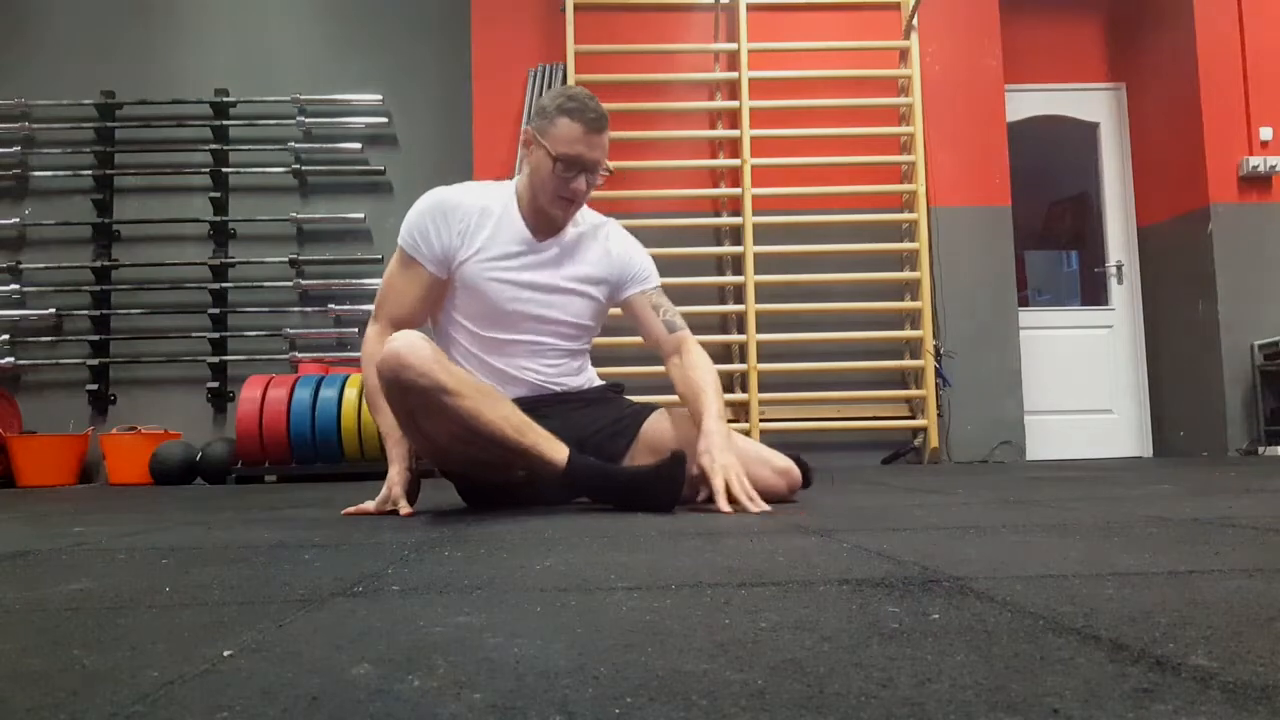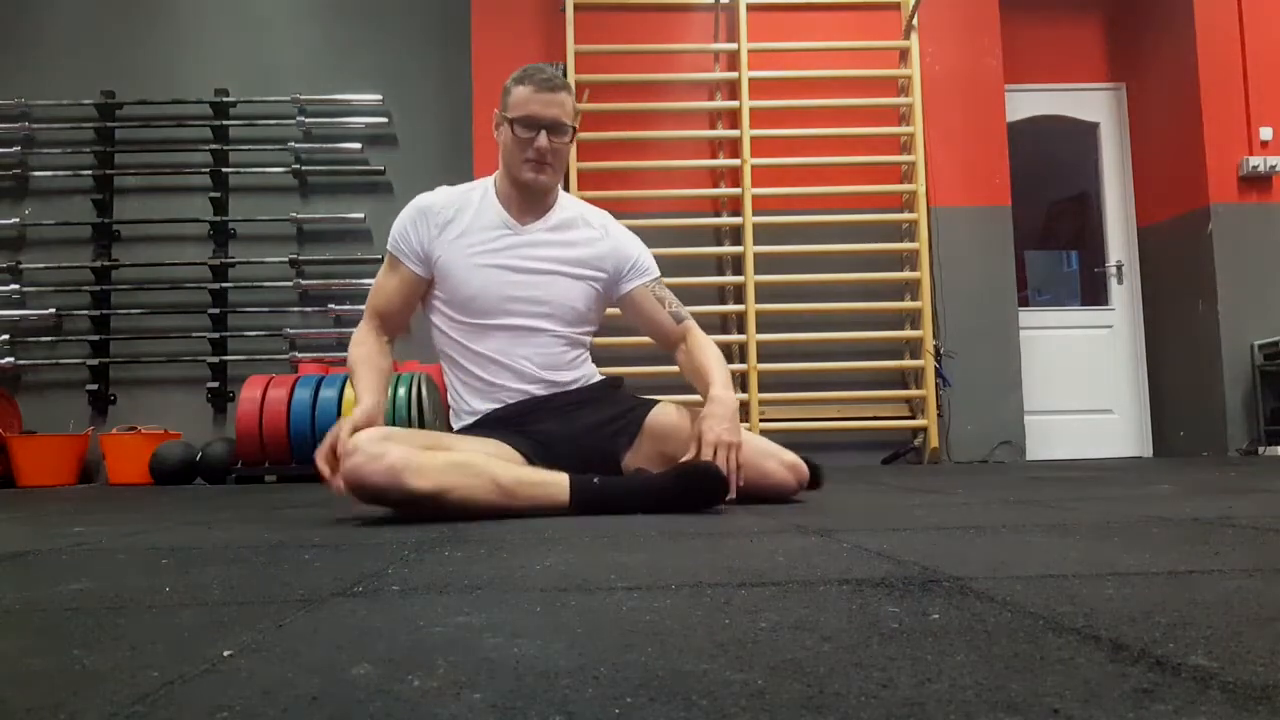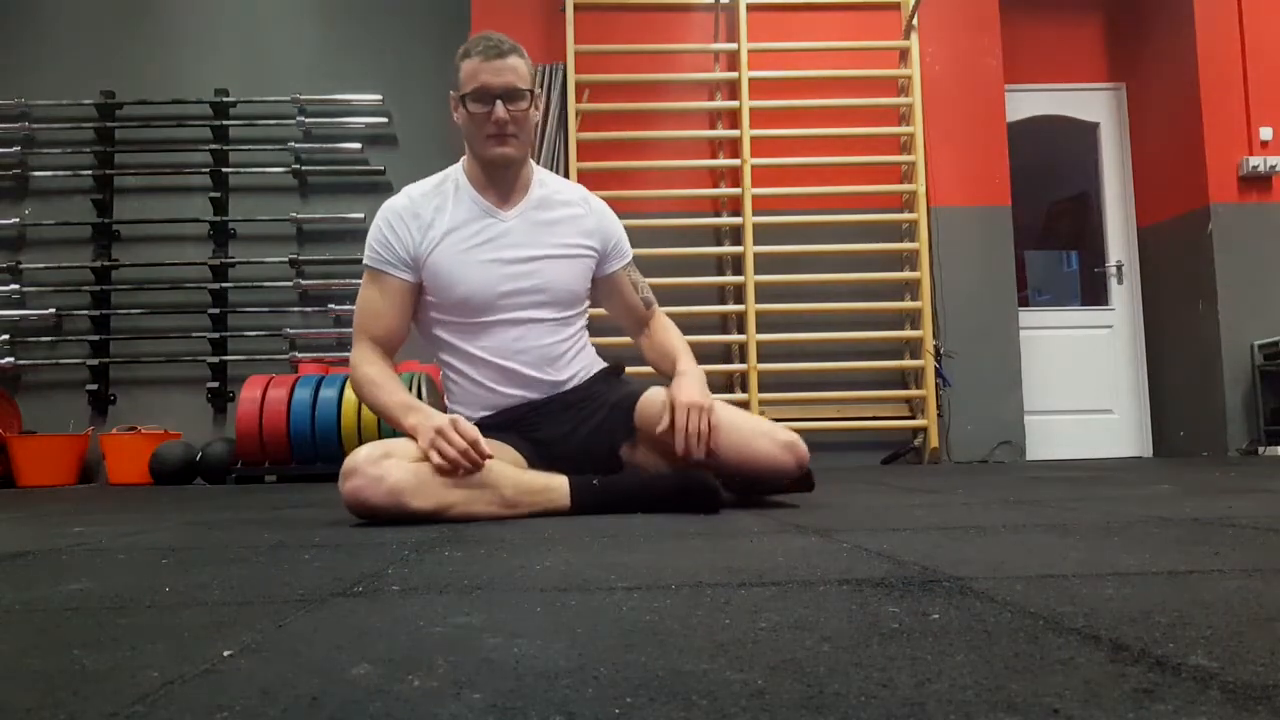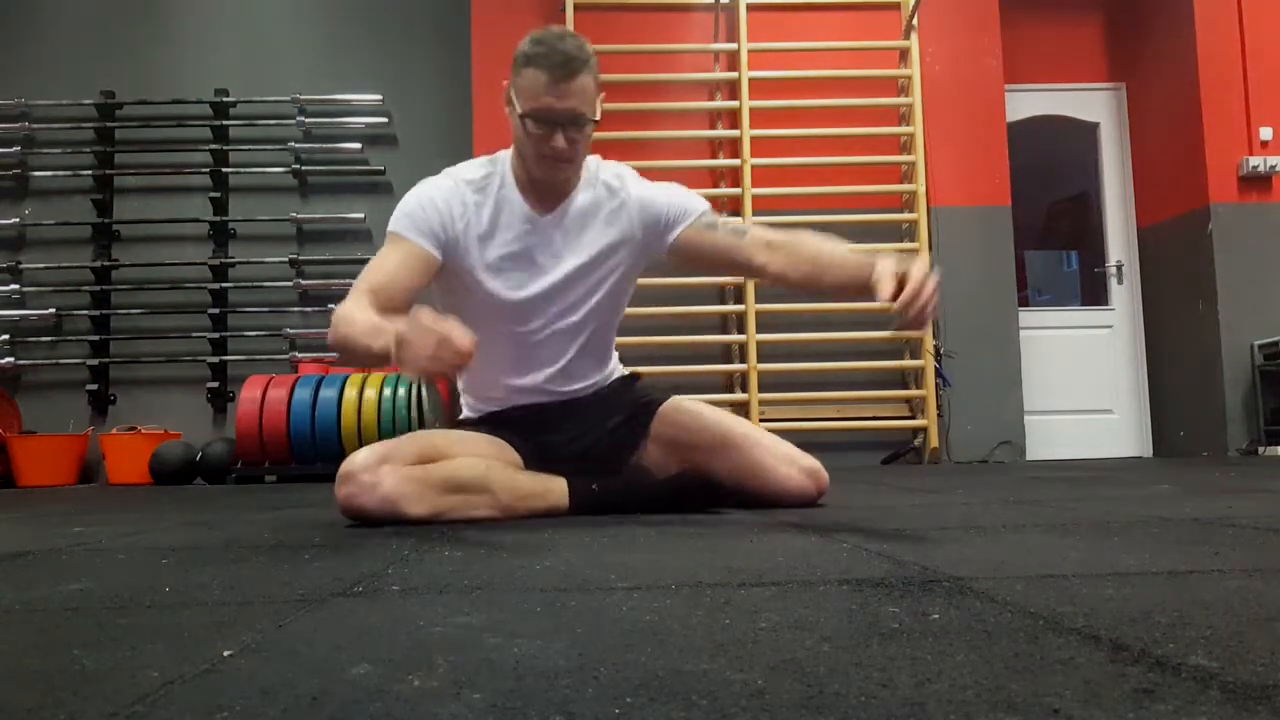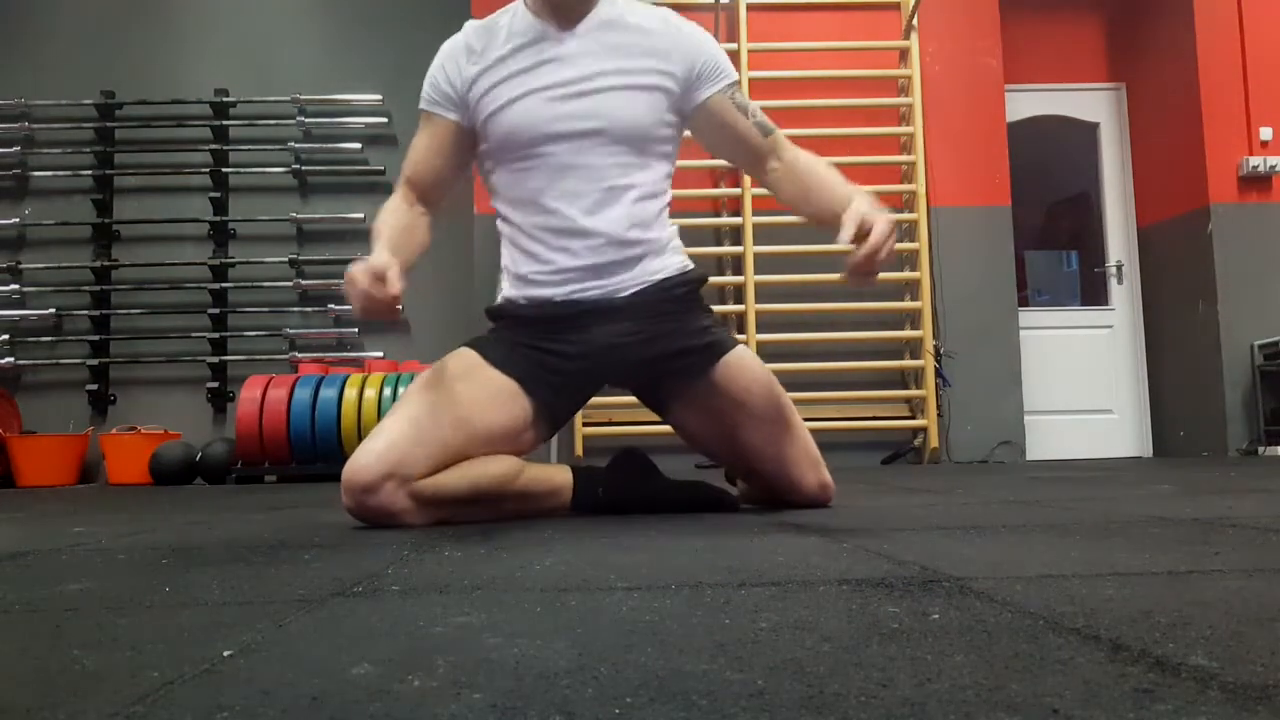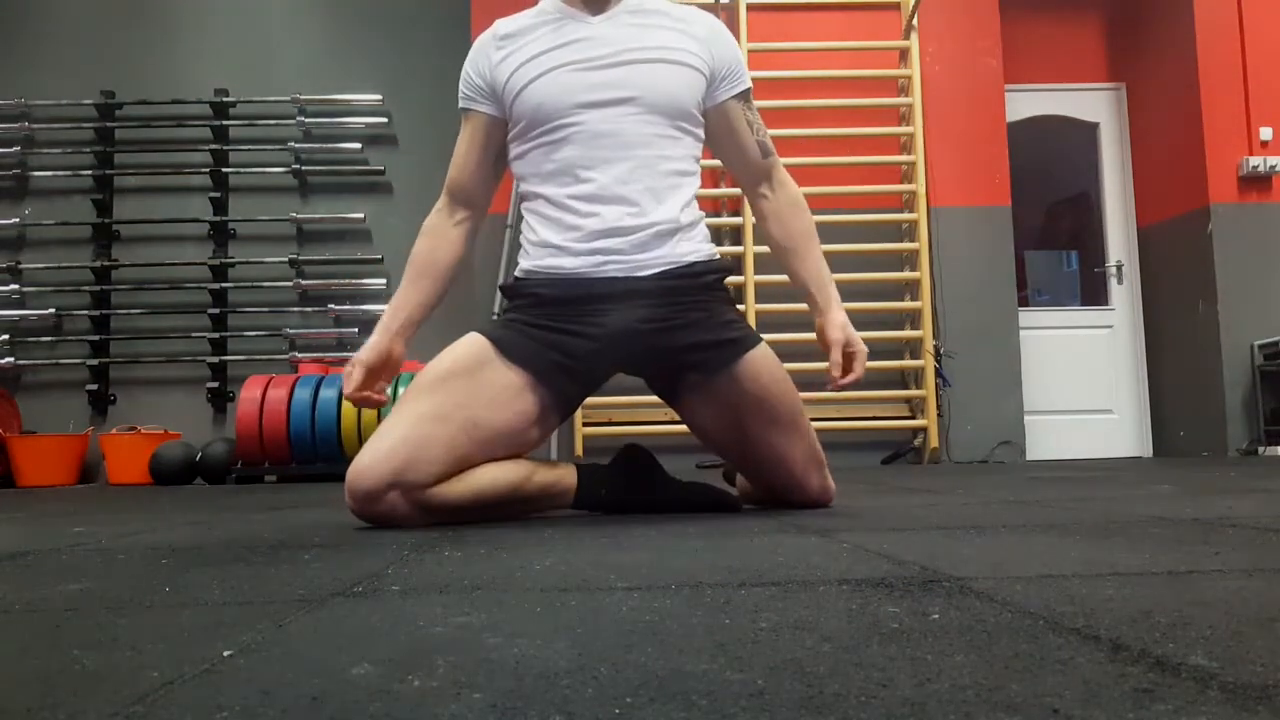
dt=0.7s
person 1, frame 1
left shoulder: (615, 246)
right shoulder: (449, 213)
left elbow: (681, 348)
right elbow: (383, 334)
left wrist: (714, 437)
right wrist: (399, 461)
left hip: (590, 416)
right hip: (488, 440)
left knee: (780, 477)
right knee: (404, 352)
right ankle: (605, 480)
person 1, frame 2
left shoulder: (607, 237)
right shoulder: (432, 217)
left elbow: (685, 337)
right elbow: (376, 329)
left wrist: (721, 397)
right wrist: (366, 407)
left hip: (594, 411)
right hip: (492, 434)
left knee: (785, 473)
right knee: (362, 460)
right ankle: (609, 490)
person 1, frame 3
left shoulder: (588, 212)
right shoulder: (408, 217)
left elbow: (647, 322)
right elbow: (370, 353)
left wrist: (689, 374)
right wrist: (422, 419)
left hip: (596, 401)
right hip: (493, 435)
left knee: (785, 456)
right knee: (364, 479)
right ankle: (613, 489)
person 1, frame 4
left shoulder: (637, 202)
right shoulder: (444, 201)
left elbow: (770, 251)
right elbow: (352, 318)
left wrist: (876, 266)
right wrist: (399, 337)
left hip: (609, 407)
right hip: (500, 429)
left knee: (803, 482)
right knee: (363, 483)
right ankle: (603, 494)
person 1, frame 5
right shoulder: (469, 54)
left elbow: (772, 157)
right elbow: (414, 198)
left wrist: (853, 201)
right wrist: (383, 258)
left hip: (663, 306)
right hip: (536, 324)
left knee: (805, 489)
right knee: (368, 487)
right ankle: (599, 488)
person 1, frame 6
right shoulder: (500, 47)
left elbow: (766, 185)
right elbow: (458, 209)
left wrist: (828, 305)
right wrist: (390, 333)
left hip: (684, 294)
right hip: (552, 304)
left knee: (807, 487)
right knee: (376, 488)
right ankle: (603, 486)
